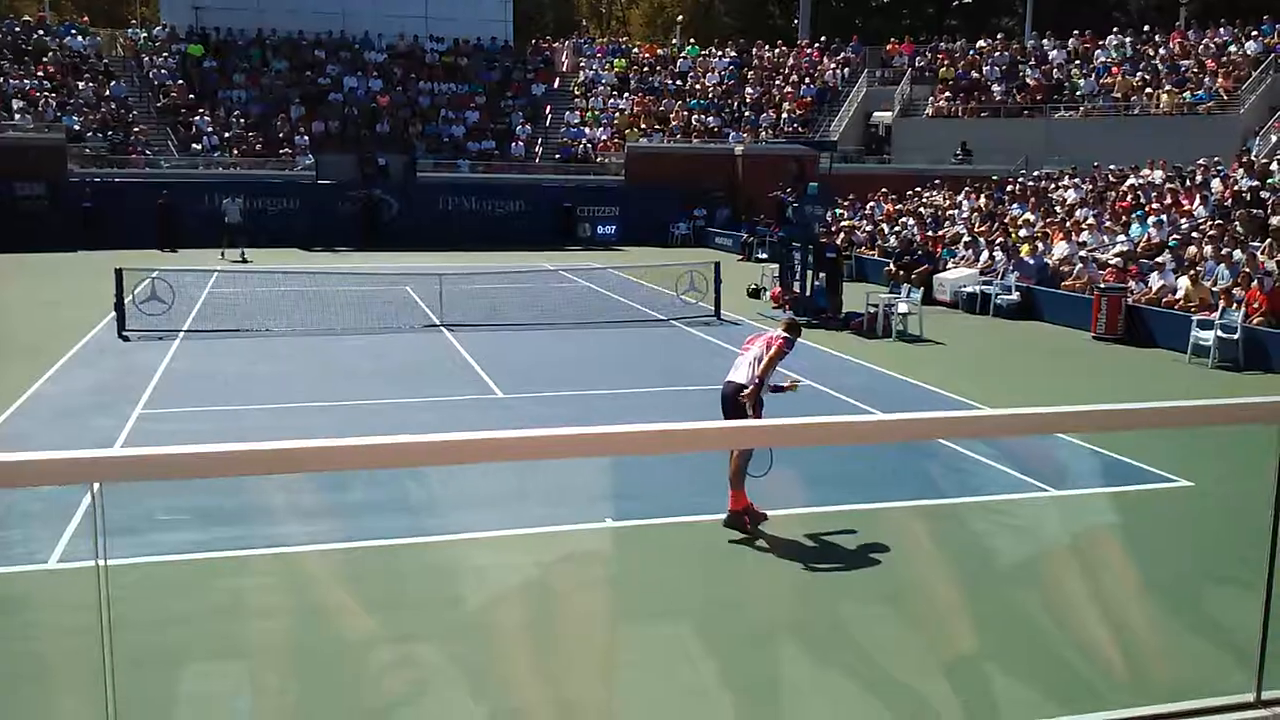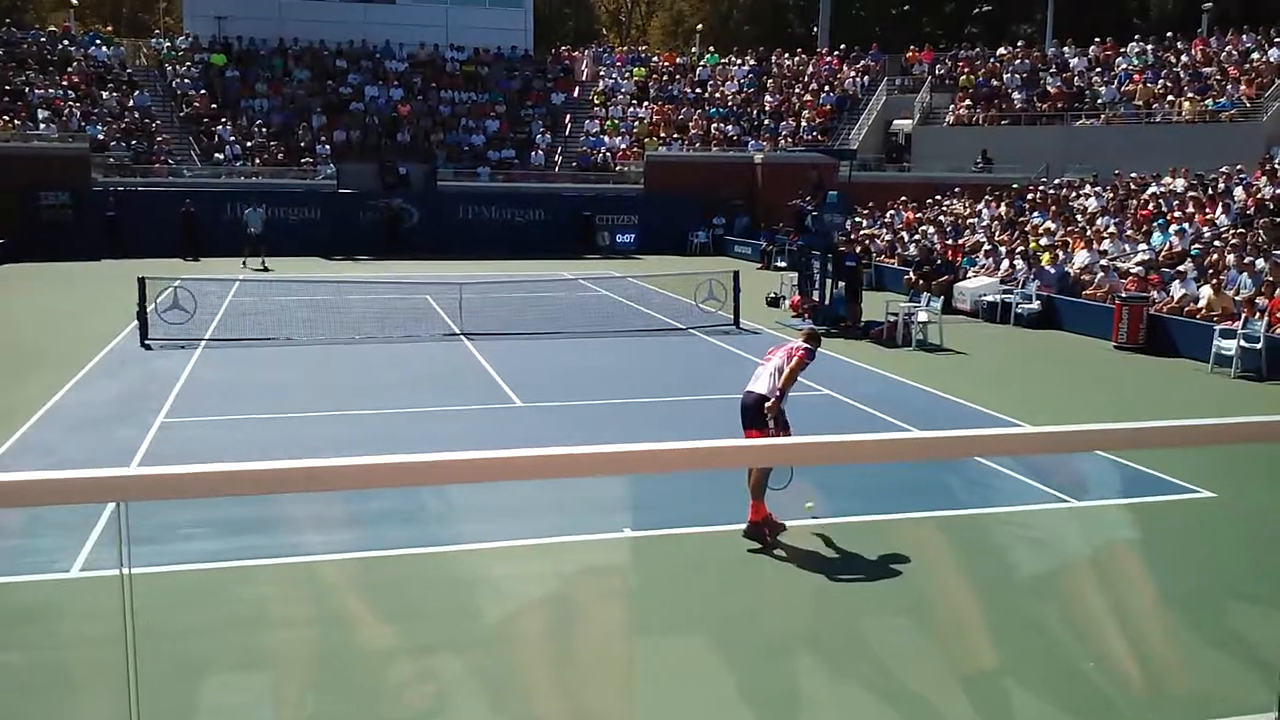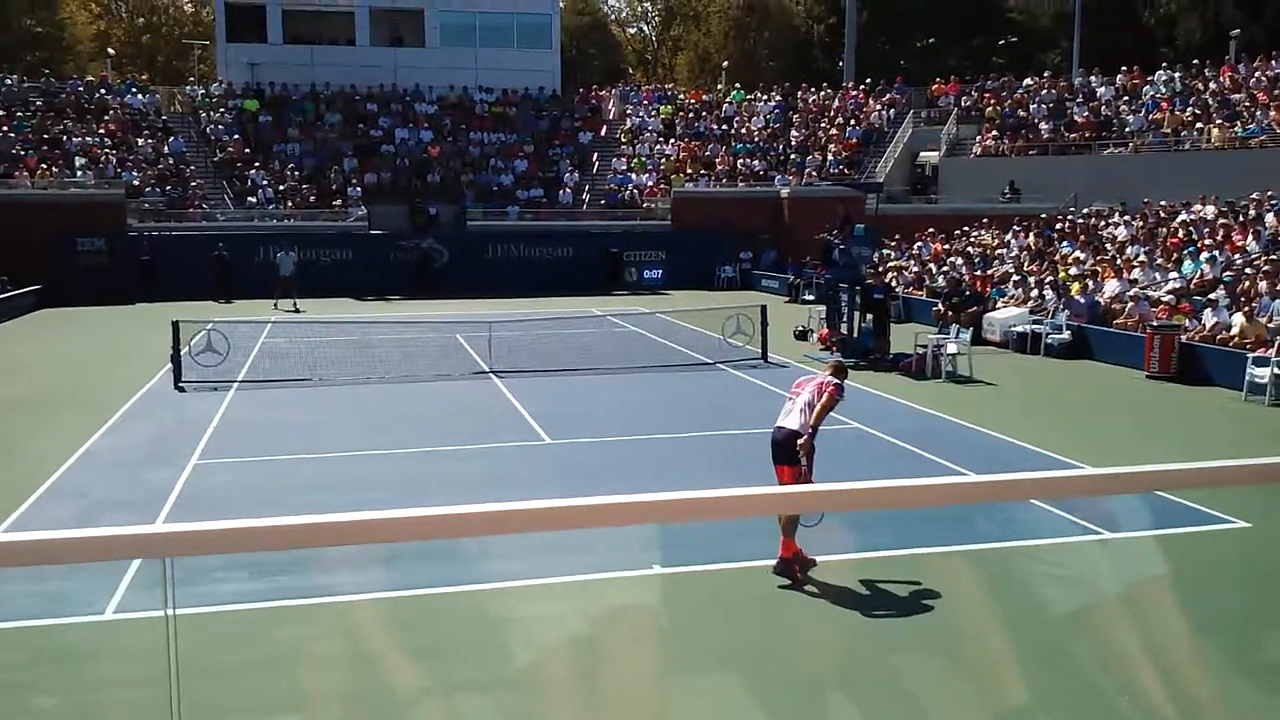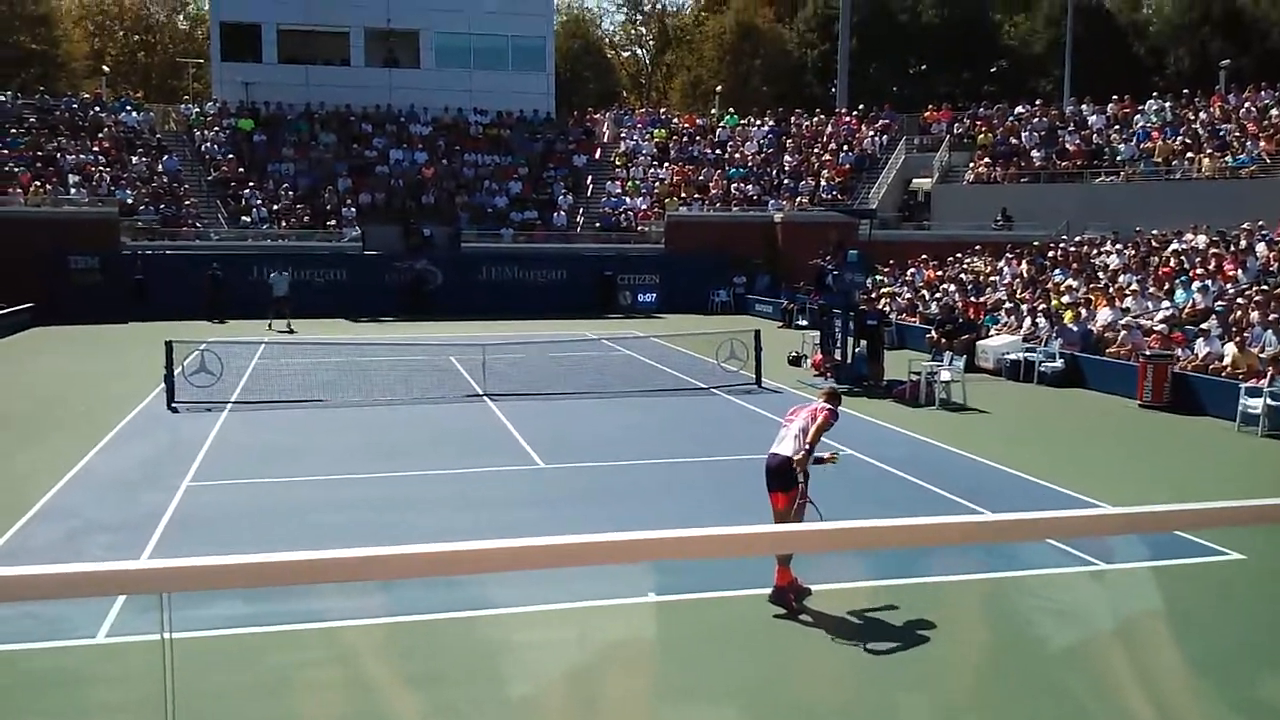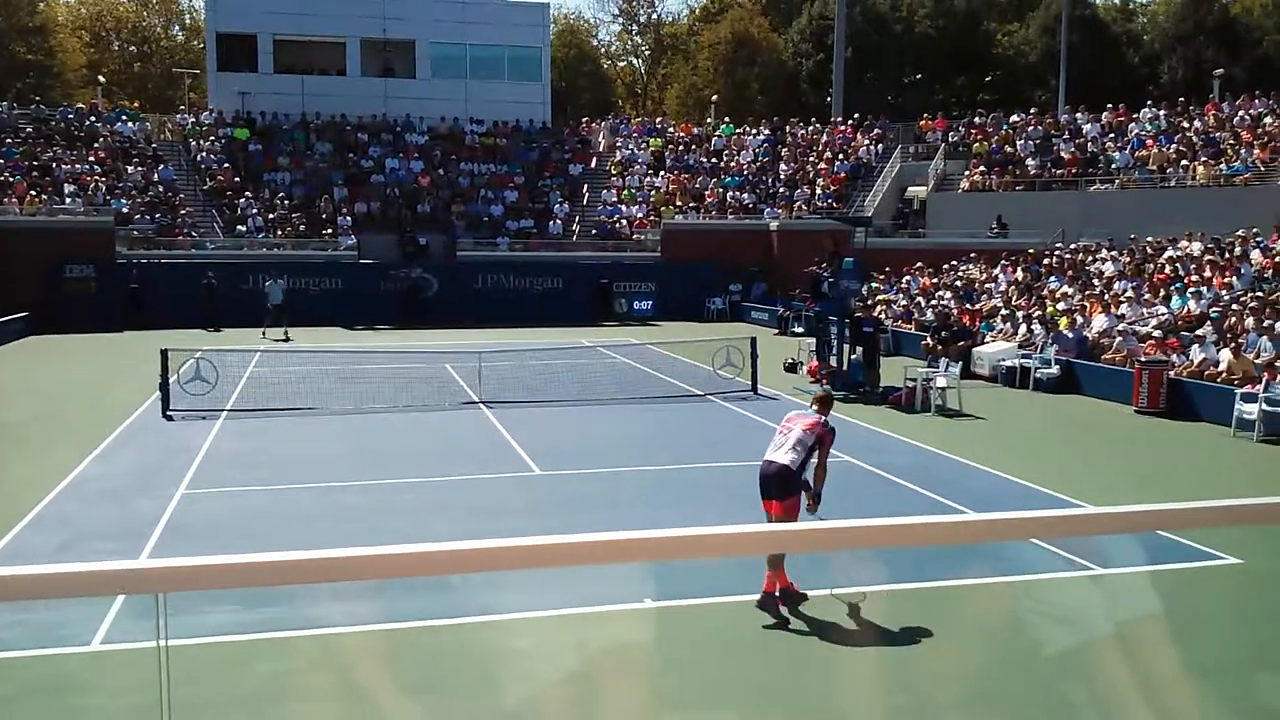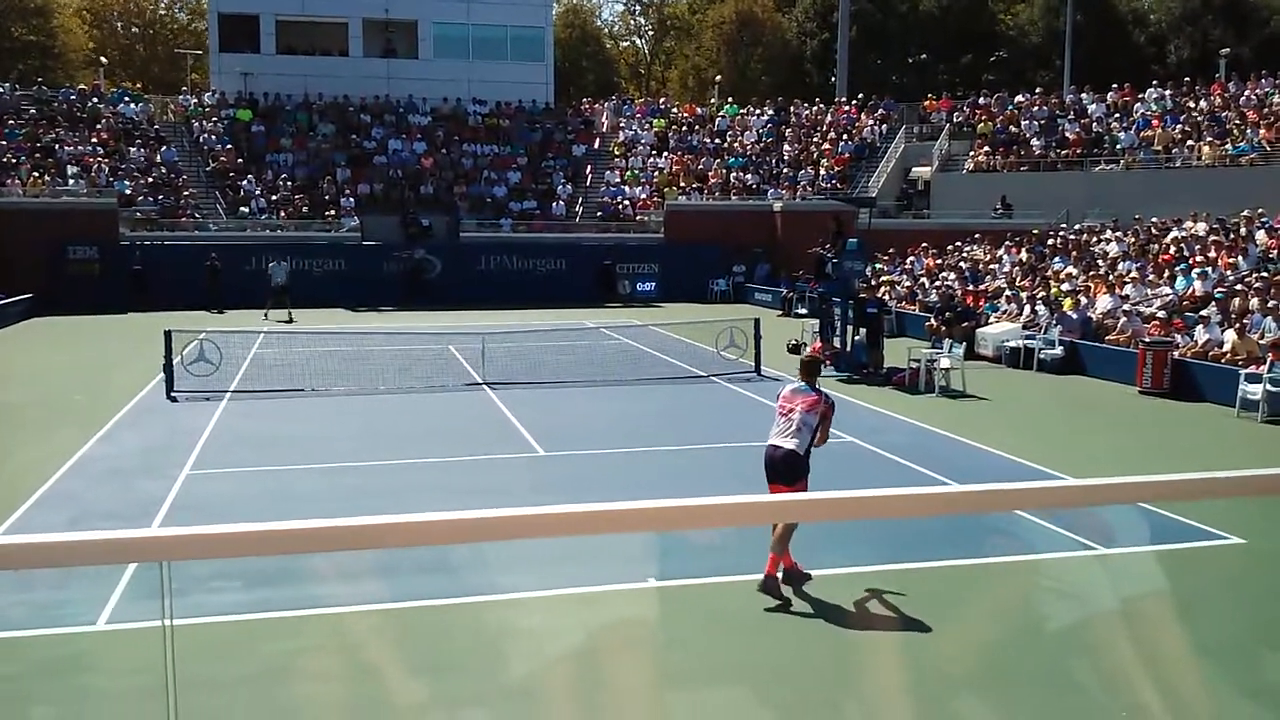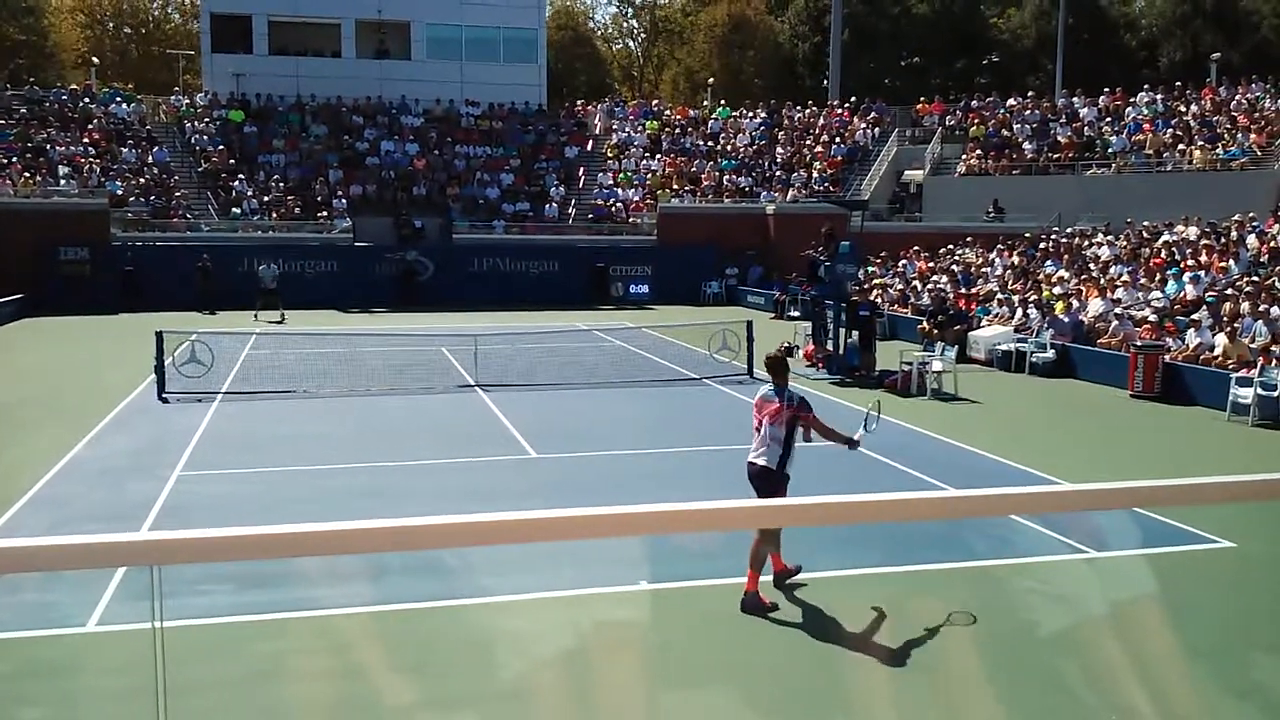
dt=0.7s
person 1, frame 1
left shoulder: (757, 337)
right shoulder: (785, 338)
right elbow: (769, 359)
left wrist: (782, 388)
right wrist: (755, 388)
left hip: (730, 388)
right hip: (745, 391)
left knee: (739, 449)
right knee: (743, 451)
left ankle: (742, 505)
right ankle: (735, 511)
person 1, frame 2
left shoulder: (778, 349)
right shoulder: (806, 349)
right elbow: (791, 370)
left wrist: (785, 429)
right wrist: (776, 400)
left hip: (749, 398)
right hip: (764, 402)
right knee: (764, 463)
left ankle: (761, 516)
right ankle: (754, 522)
person 1, frame 3
left shoulder: (803, 381)
right shoulder: (835, 384)
right elbow: (821, 407)
left wrist: (831, 407)
right wrist: (810, 435)
left hip: (779, 433)
right hip: (797, 438)
left ankle: (792, 552)
right ankle: (785, 559)
person 1, frame 4
left shoulder: (798, 409)
right shoulder: (829, 410)
right elbow: (818, 427)
left wrist: (819, 459)
right wrist: (807, 453)
left hip: (773, 460)
right hip: (789, 465)
left ankle: (787, 581)
right ankle: (780, 588)
person 1, frame 5
left shoulder: (792, 416)
right shoulder: (826, 428)
right elbow: (821, 466)
left wrist: (807, 489)
right wrist: (816, 497)
left hip: (766, 468)
right hip: (785, 474)
left ankle: (784, 587)
right ankle: (768, 593)
person 1, frame 6
left shoulder: (785, 390)
right shoulder: (825, 401)
right elbow: (822, 438)
right wrist: (815, 441)
left hip: (772, 451)
right hip: (793, 457)
right knee: (790, 518)
left ankle: (789, 567)
right ankle: (770, 576)
person 1, frame 7
left shoulder: (762, 394)
right shoulder: (795, 402)
right elbow: (824, 432)
right wrist: (850, 441)
left hip: (755, 465)
right hip: (771, 471)
right knee: (765, 530)
left ankle: (780, 569)
right ankle: (751, 594)
